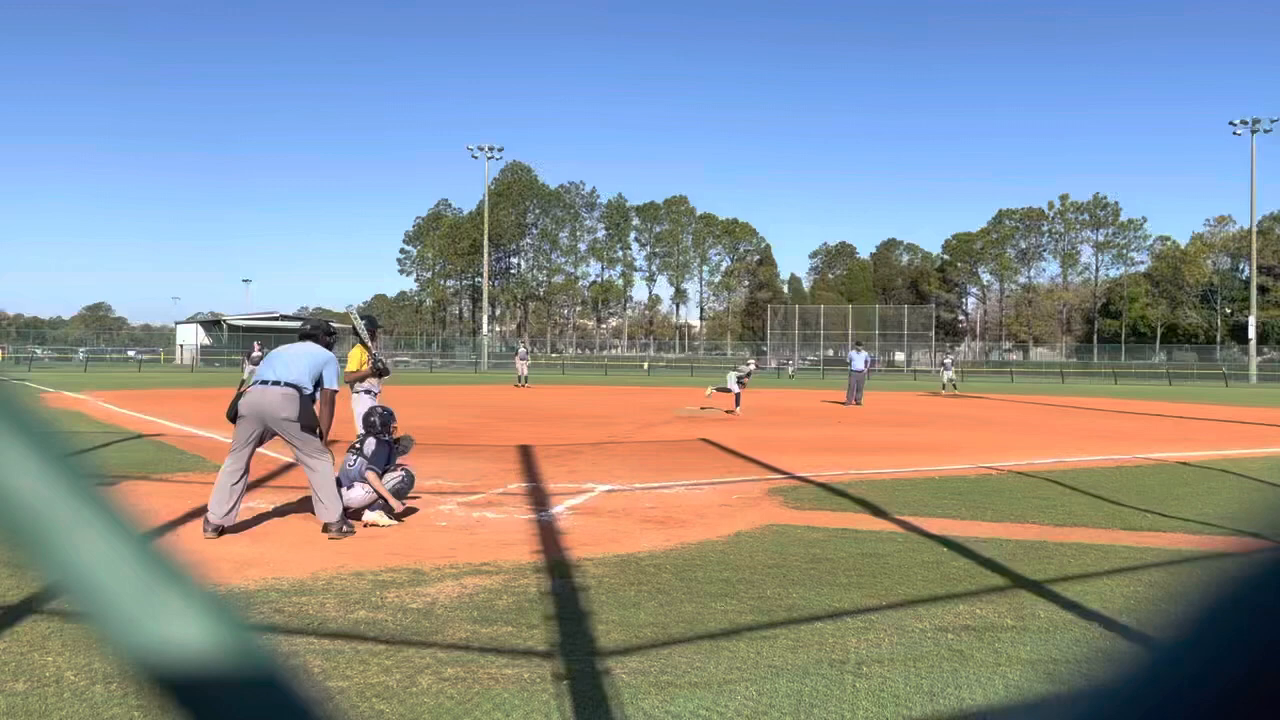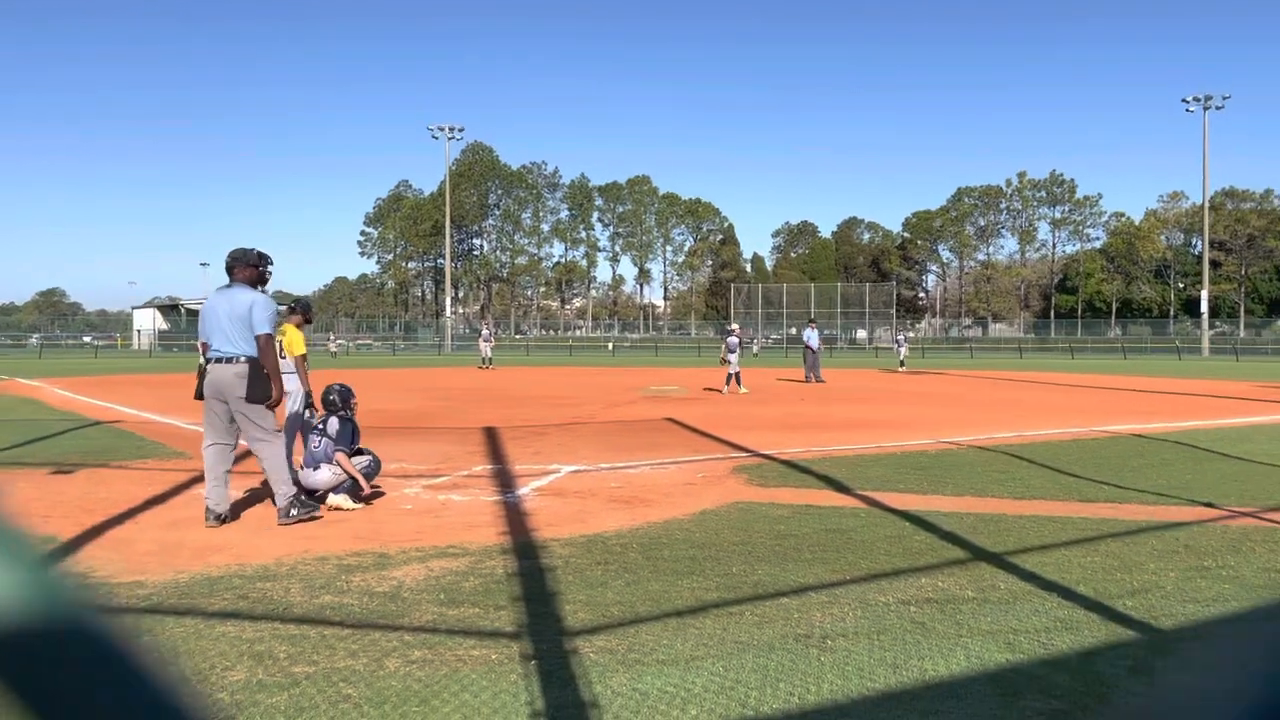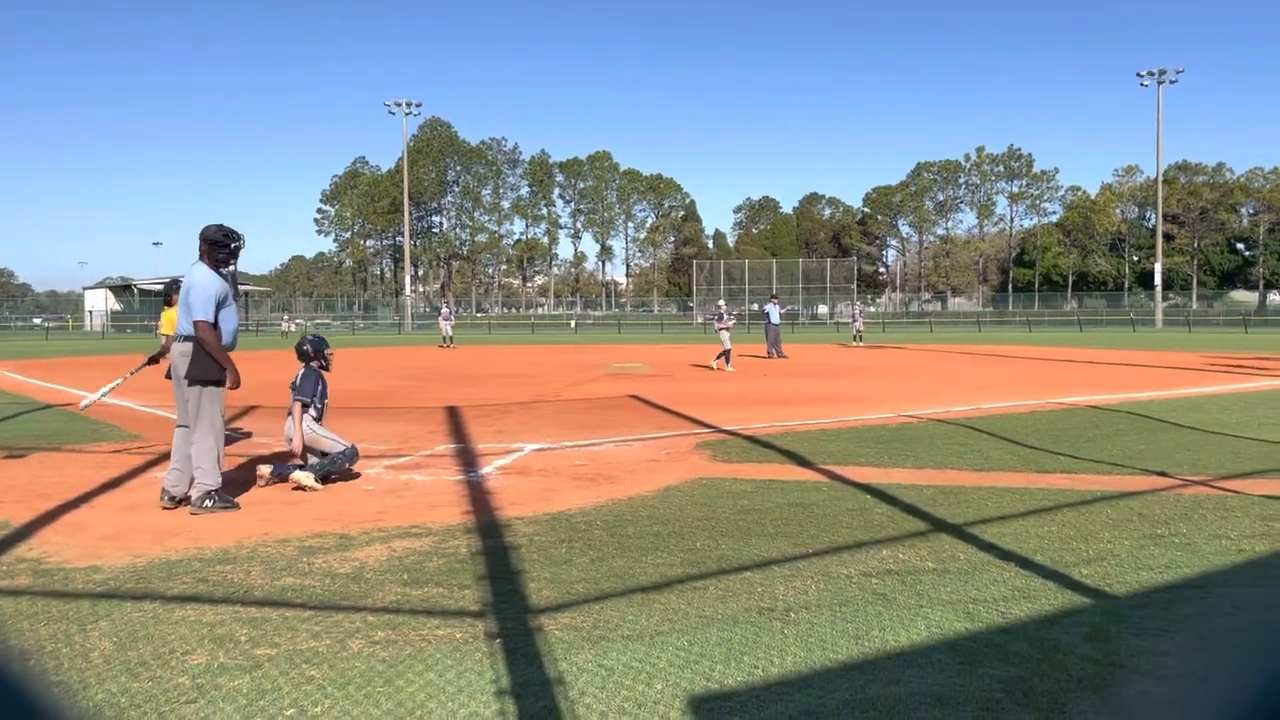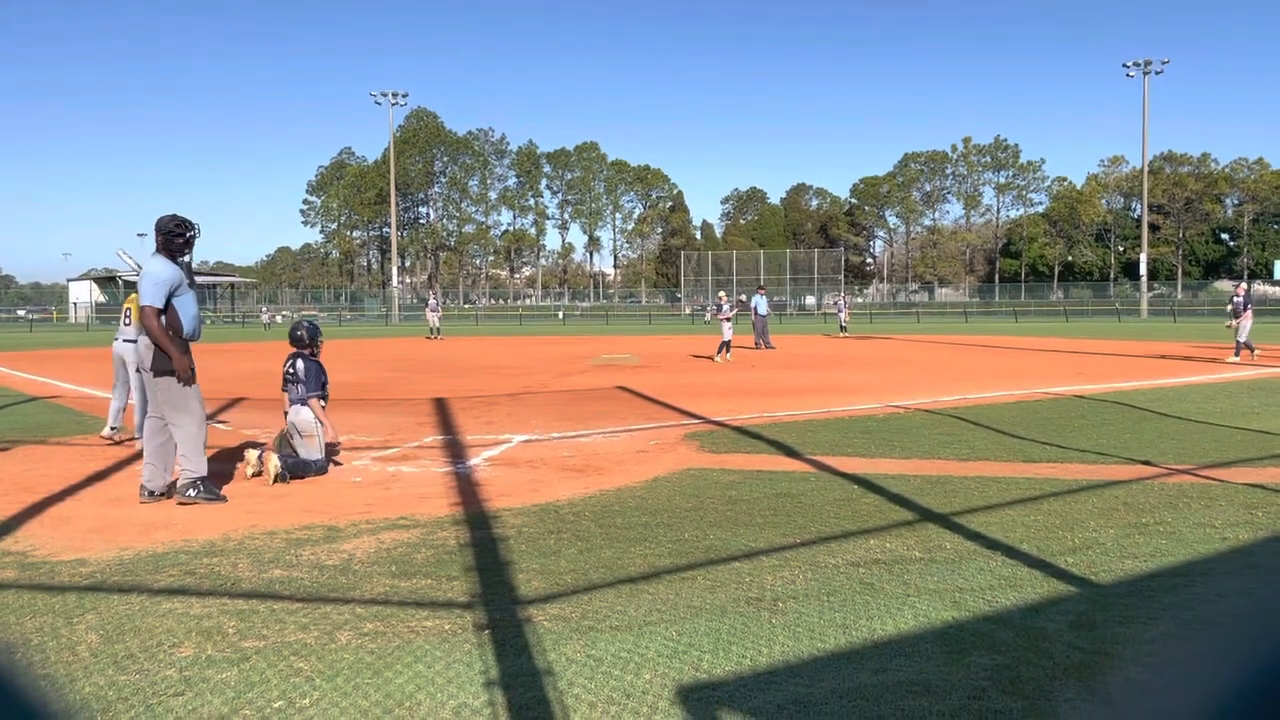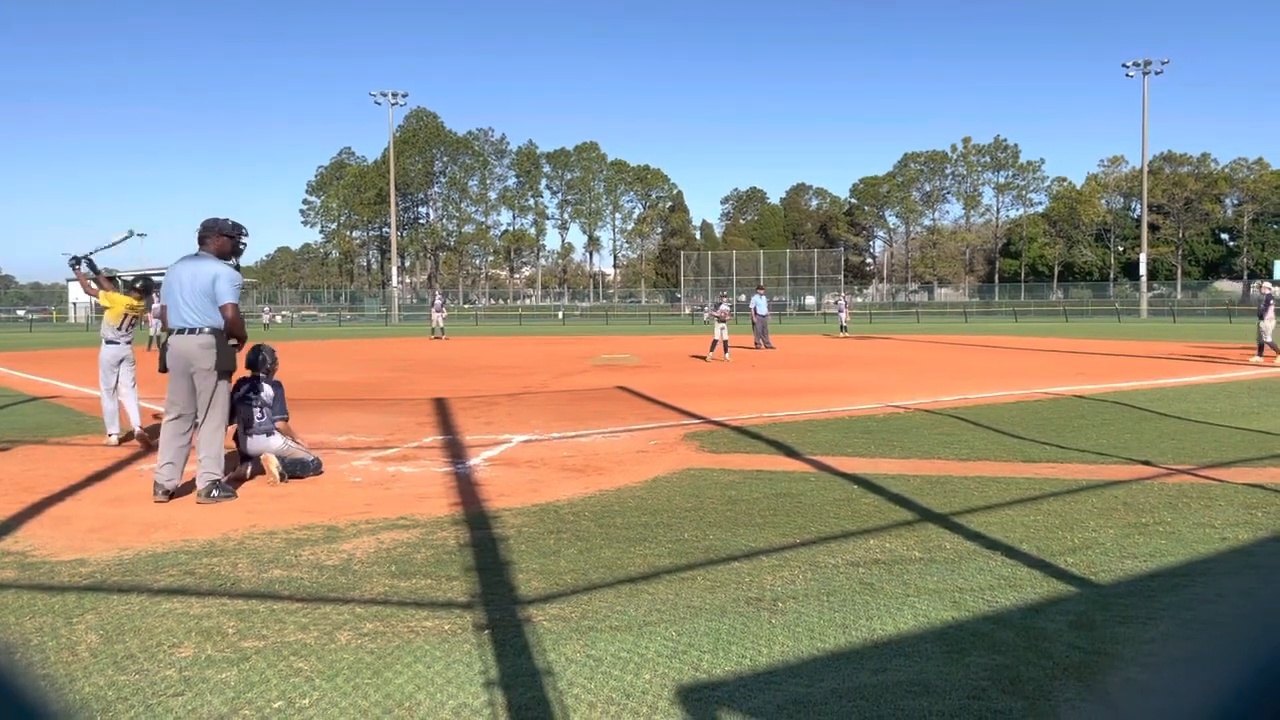
dt=1s
person 1, frame 1
left shoulder: (279, 351)
right shoulder: (327, 357)
right elbow: (326, 400)
right wrist: (322, 438)
left hip: (252, 398)
right hip: (287, 401)
left knee: (236, 460)
right knee: (318, 459)
left ankle: (214, 522)
right ankle: (334, 522)
person 1, frame 2
left shoulder: (210, 301)
right shoulder: (258, 300)
left elbow: (205, 347)
right elbow: (265, 345)
right wrist: (276, 382)
left hip: (213, 374)
right hip: (245, 374)
left knee: (217, 443)
right knee: (267, 439)
left ankle: (215, 509)
right ankle: (288, 503)
person 1, frame 3
left shoulder: (207, 274)
right shoulder: (207, 281)
right elbow: (204, 331)
right wrist: (229, 366)
left hip: (185, 353)
right hip: (200, 356)
left knee: (188, 424)
right knee: (207, 425)
left ankle: (174, 489)
right ankle: (205, 494)
person 1, frame 4
left shoulder: (175, 266)
right shoulder: (160, 270)
right elbow: (148, 317)
right wrist: (176, 355)
left hip: (162, 350)
right hip: (164, 350)
left knee: (159, 416)
right knee: (189, 415)
left ankle: (153, 485)
right ankle: (191, 483)
person 1, frame 5
left shoulder: (175, 268)
right shoulder: (224, 271)
left elbow: (165, 314)
right elbow: (231, 314)
right wrist: (241, 339)
left hip: (176, 344)
right hip: (208, 345)
left knee: (176, 415)
right knee: (212, 416)
left ankle: (164, 482)
right ankle: (209, 484)
